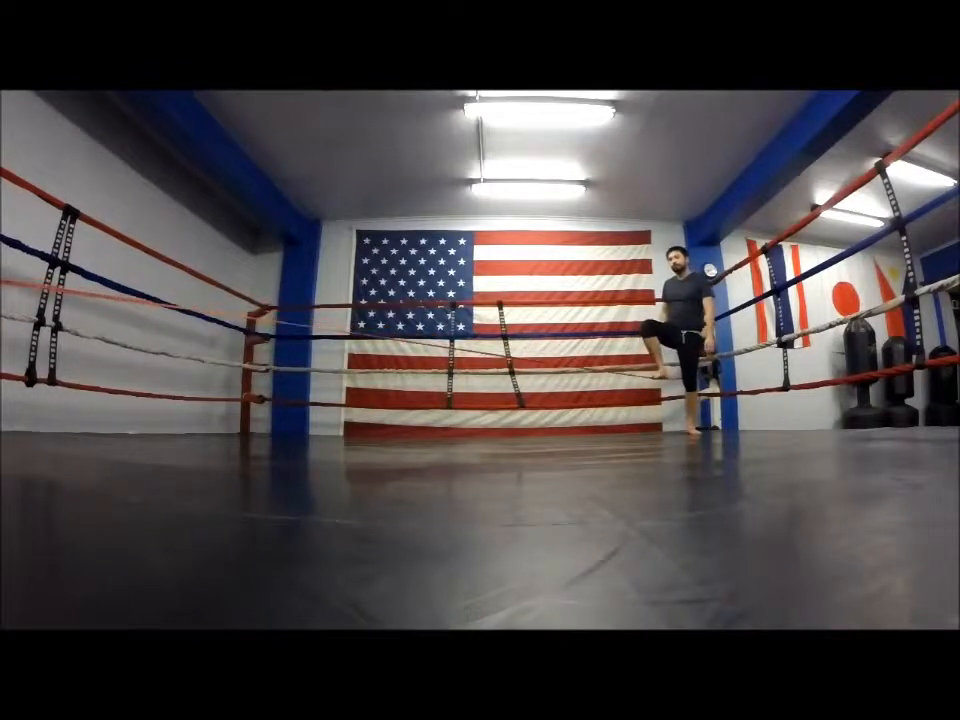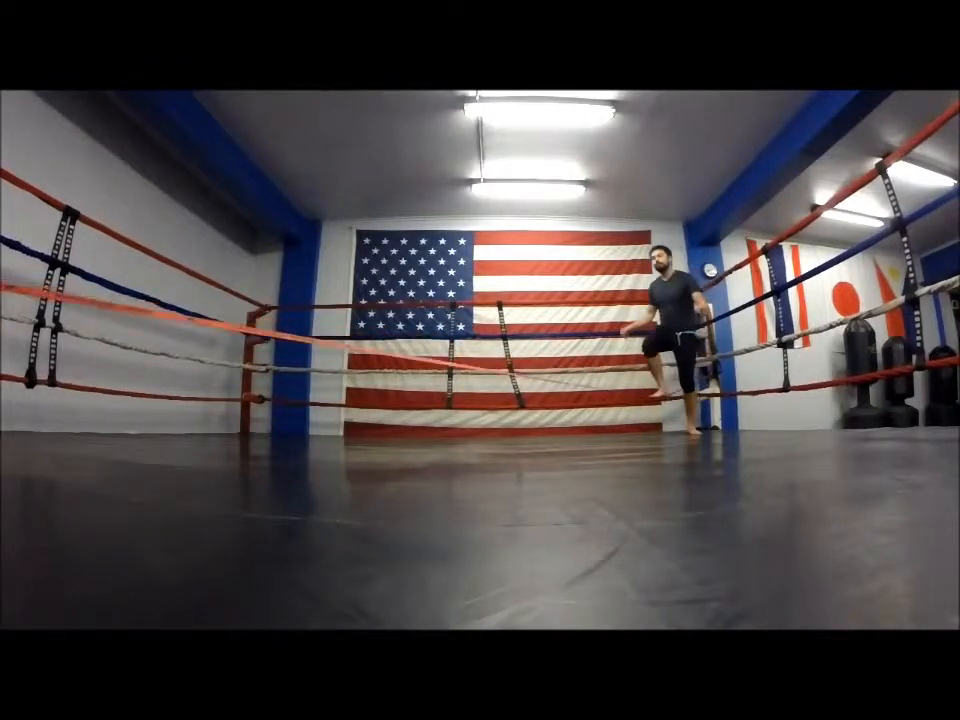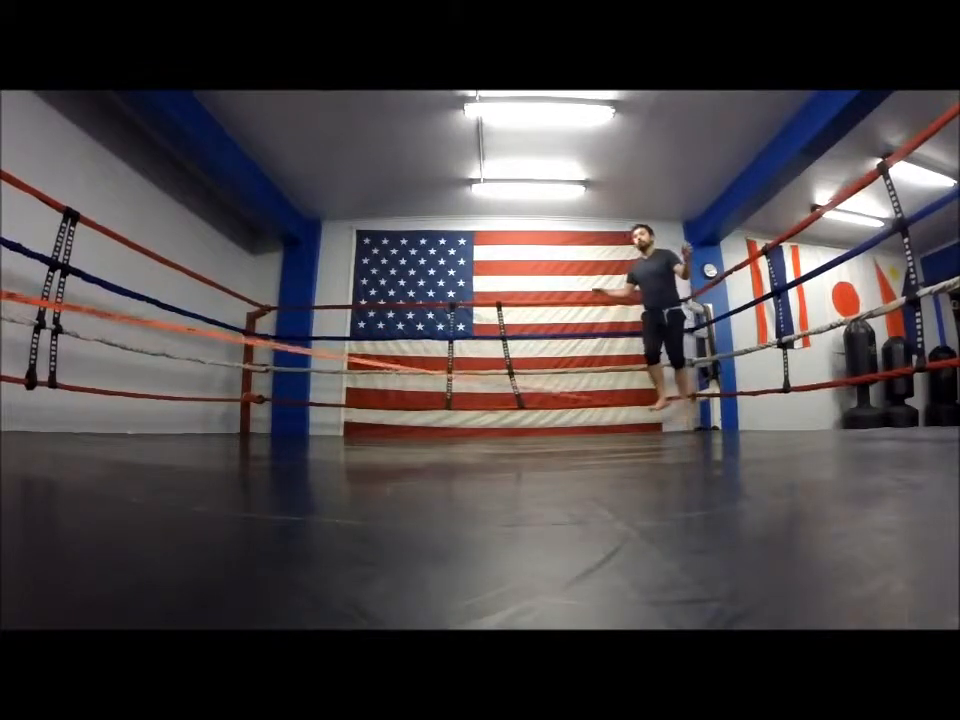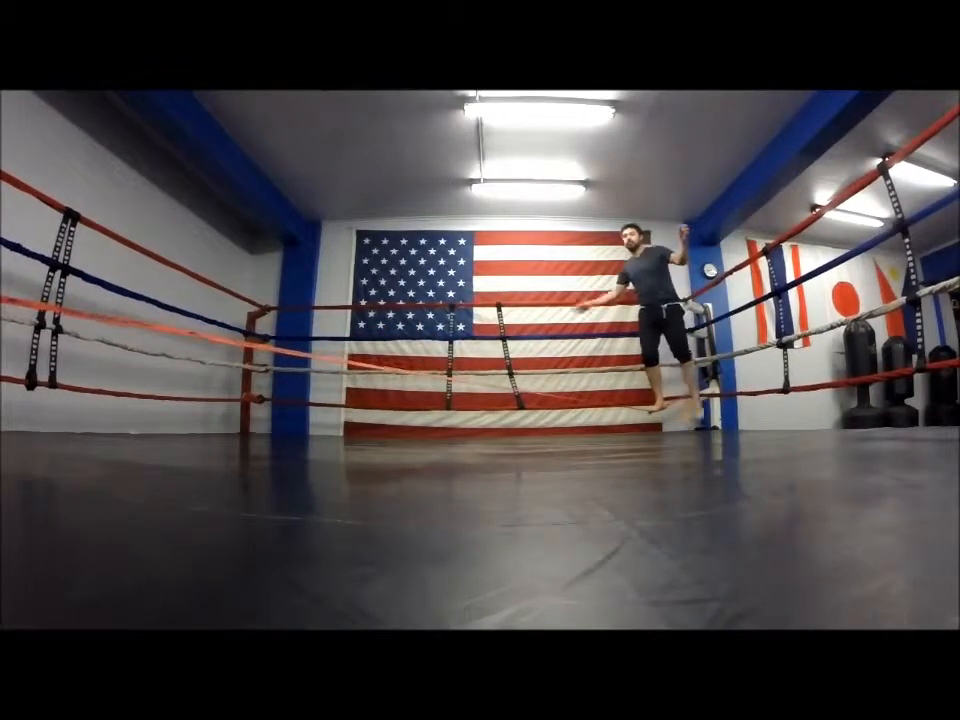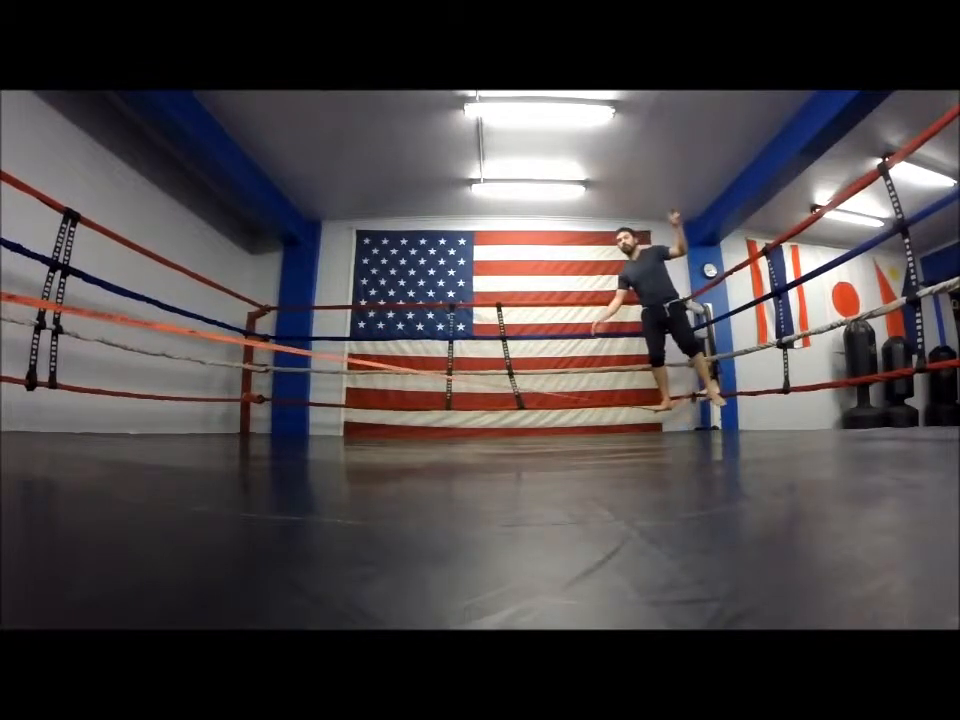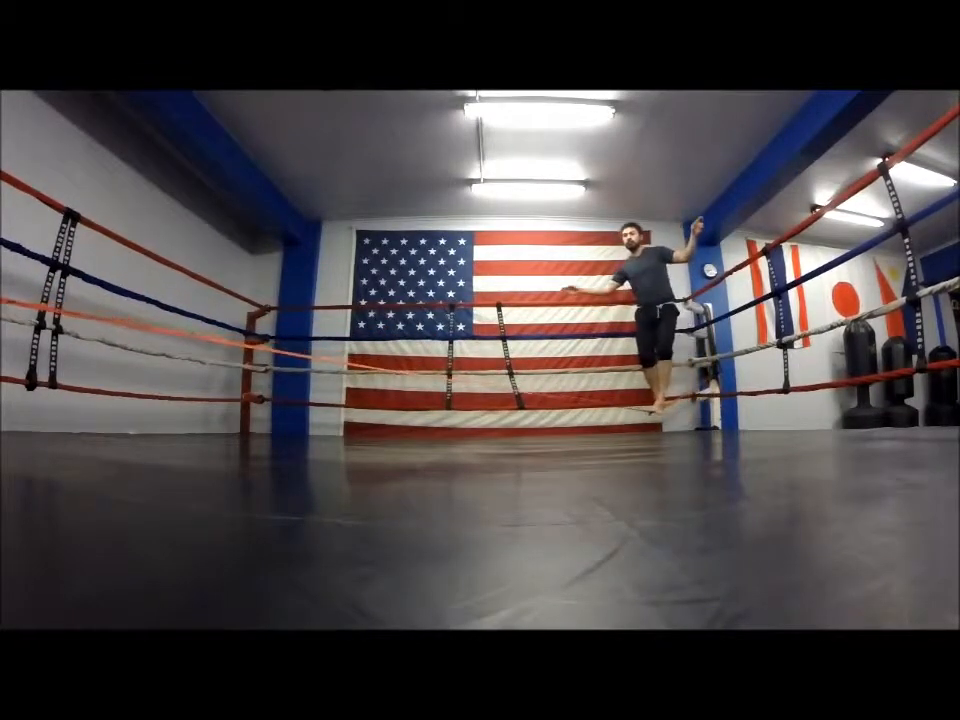
dt=0.4s
person 1, frame 1
left shoulder: (700, 281)
right shoulder: (668, 284)
left elbow: (709, 309)
left wrist: (709, 336)
right wrist: (658, 334)
left hip: (691, 334)
right hip: (672, 330)
left knee: (690, 380)
right knee: (647, 325)
left ankle: (691, 425)
right ankle: (662, 369)
person 1, frame 2
left shoulder: (685, 279)
right shoulder: (654, 287)
left elbow: (700, 301)
right elbow: (650, 314)
left wrist: (704, 309)
right wrist: (633, 327)
left hip: (686, 334)
right hip: (665, 331)
left knee: (686, 380)
right knee: (649, 345)
left ankle: (691, 425)
right ankle: (662, 387)
person 1, frame 3
left shoulder: (666, 255)
right shoulder: (636, 267)
left elbow: (684, 275)
right elbow: (626, 292)
left wrist: (686, 260)
right wrist: (605, 291)
left hip: (672, 312)
right hip: (651, 314)
left knee: (677, 357)
right knee: (651, 354)
right ankle: (662, 397)
person 1, frame 4
left shoulder: (657, 252)
right shoulder: (626, 268)
left elbow: (681, 260)
right elbow: (615, 293)
left wrist: (684, 241)
right wrist: (591, 302)
left hip: (669, 308)
right hip: (647, 312)
left knee: (682, 352)
right knee: (649, 356)
left ankle: (694, 399)
right ankle: (660, 400)
person 1, frame 5
left shoulder: (654, 253)
right shoulder: (625, 272)
left elbow: (680, 250)
right elbow: (619, 300)
left wrist: (677, 227)
right wrist: (602, 318)
left hip: (672, 307)
right hip: (650, 314)
left knee: (690, 345)
right knee: (655, 357)
left ankle: (711, 389)
right ankle: (666, 400)
person 1, frame 6
left shoulder: (657, 252)
right shoulder: (626, 267)
left elbow: (685, 257)
right elbow: (607, 287)
left wrist: (694, 236)
right wrist: (581, 289)
left hip: (665, 308)
right hip: (644, 312)
left knee: (664, 350)
right knee: (645, 356)
left ankle: (661, 399)
right ankle: (658, 399)
